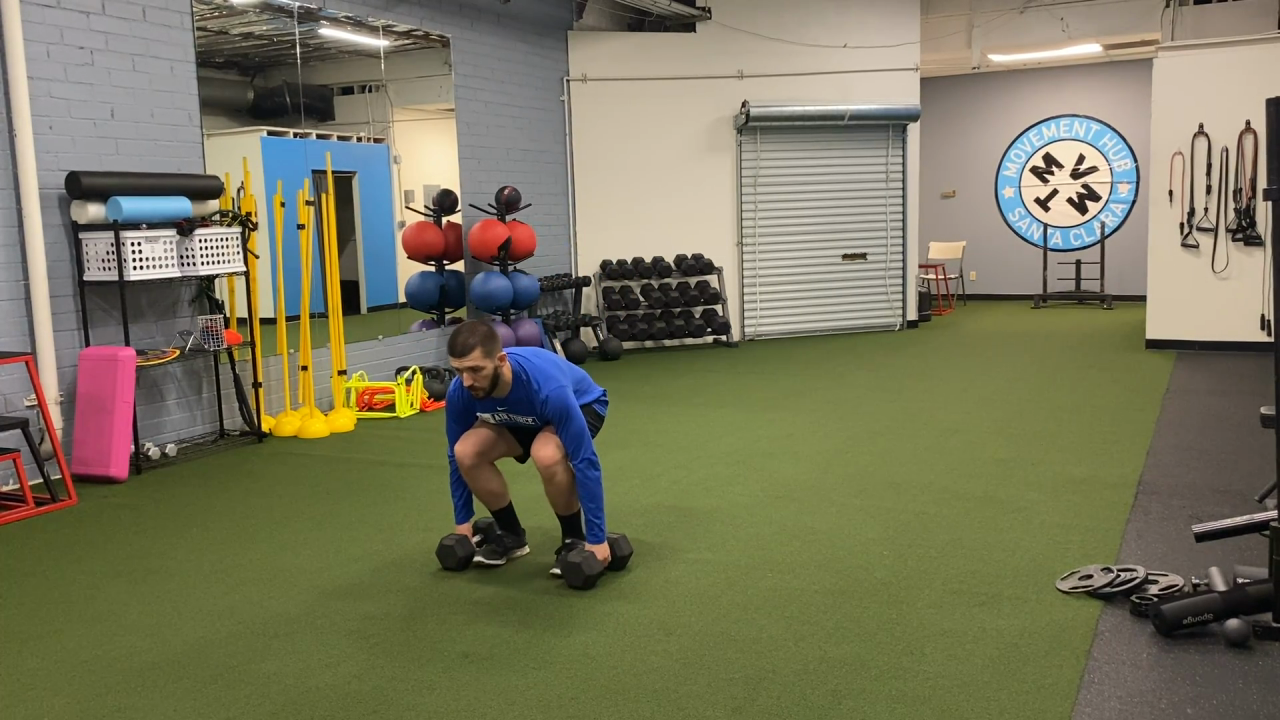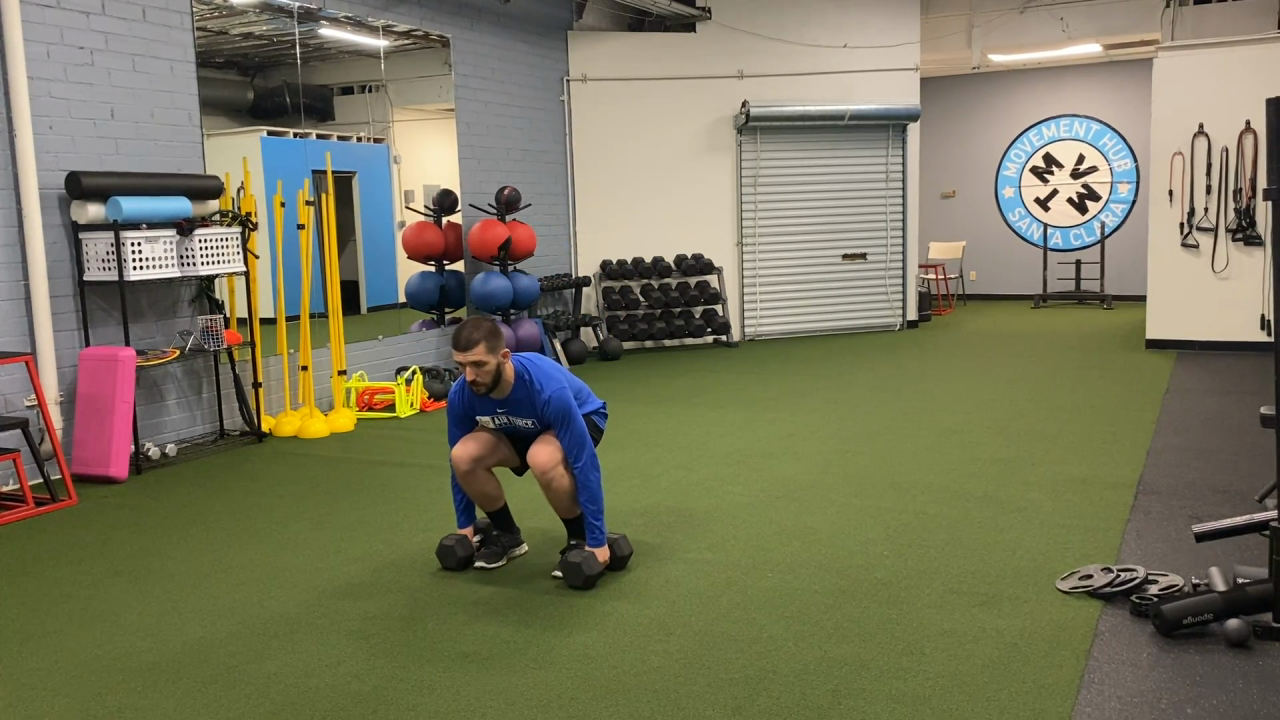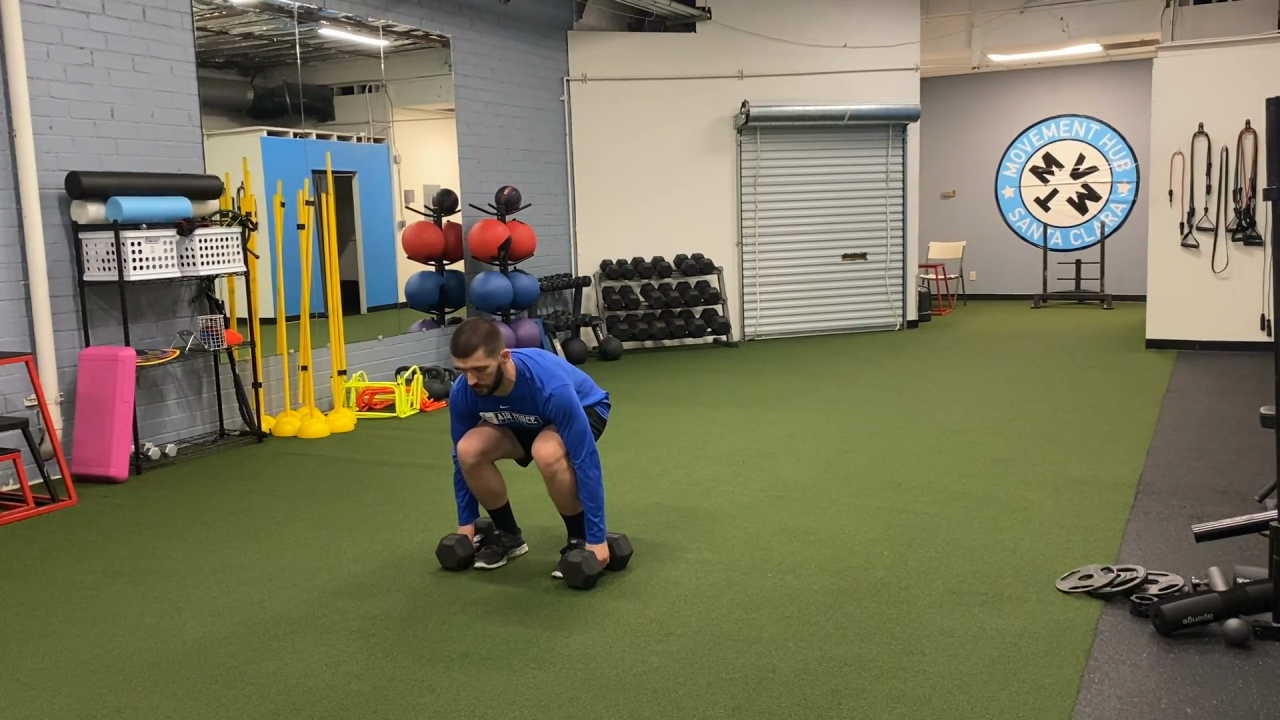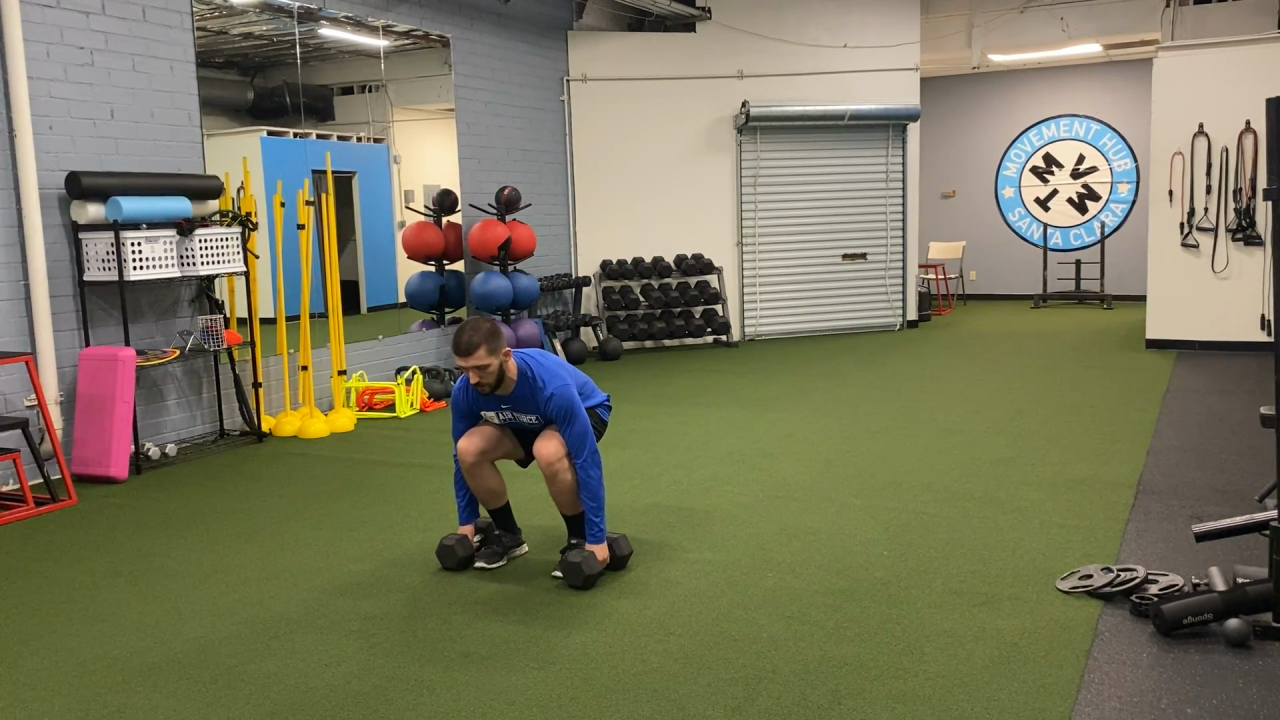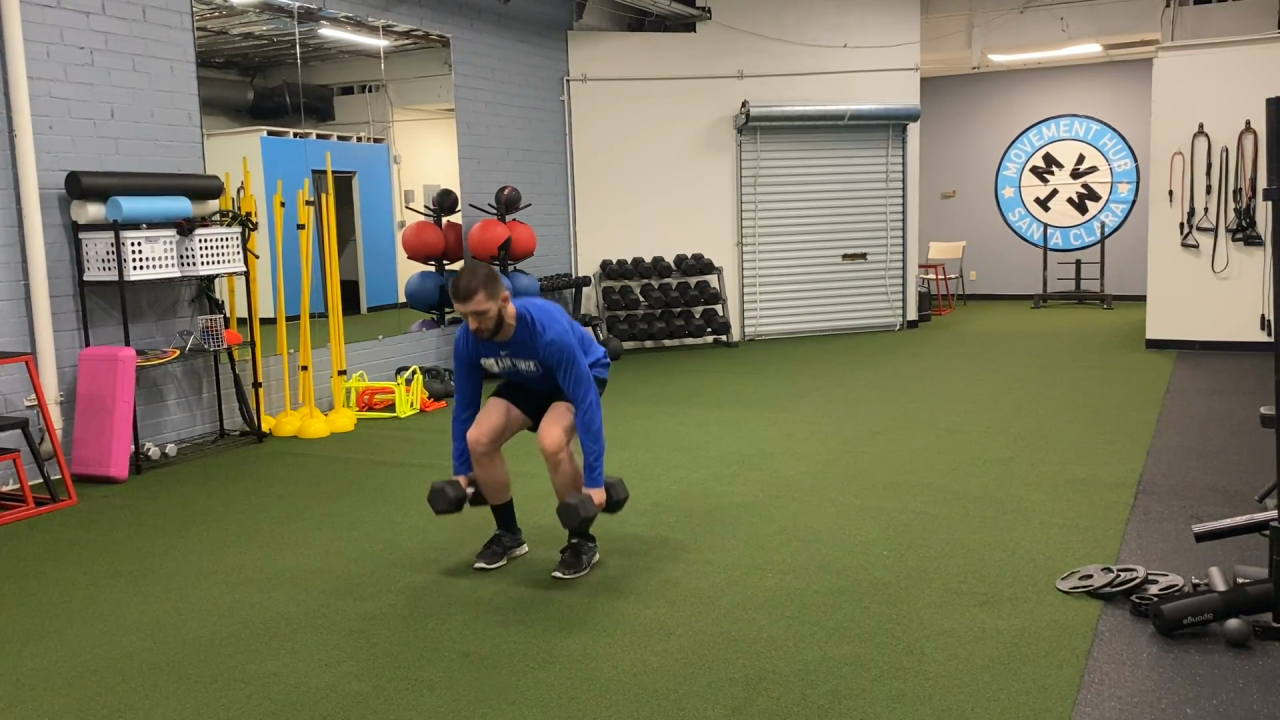
dt=0.4s
person 1, frame 1
left shoulder: (548, 389)
right shoulder: (459, 392)
left elbow: (584, 461)
right elbow: (456, 456)
left wrist: (597, 538)
right wrist: (462, 521)
left hip: (582, 405)
left knee: (546, 454)
right knee: (466, 452)
left ankle: (574, 539)
right ankle: (510, 534)
person 1, frame 2
left shoulder: (549, 391)
right shoulder: (461, 395)
left elbow: (584, 463)
right elbow: (457, 462)
left wrist: (597, 541)
right wrist: (464, 526)
left hip: (582, 417)
left knee: (543, 458)
right knee: (463, 456)
left ankle: (579, 540)
right ankle: (506, 534)
person 1, frame 3
left shoulder: (551, 387)
right shoulder: (463, 392)
left elbow: (585, 460)
right elbow: (461, 457)
left wrist: (597, 538)
right wrist: (466, 522)
left hip: (584, 409)
left knee: (547, 453)
right knee: (469, 450)
left ankle: (579, 539)
right ankle: (507, 534)
person 1, frame 4
left shoulder: (552, 387)
right shoulder: (465, 391)
left elbow: (586, 460)
right elbow: (461, 457)
left wrist: (596, 538)
right wrist: (466, 522)
left hip: (585, 410)
left knee: (548, 452)
right knee: (469, 450)
left ankle: (579, 539)
right ankle: (508, 534)
person 1, frame 5
left shoulder: (550, 331)
right shoulder: (468, 339)
left elbow: (586, 403)
right elbow: (465, 404)
left wrist: (593, 481)
right wrist: (461, 470)
left hip: (581, 376)
right hip: (526, 381)
left knee: (552, 442)
right knee: (479, 440)
left ankle: (582, 541)
right ankle: (508, 535)
